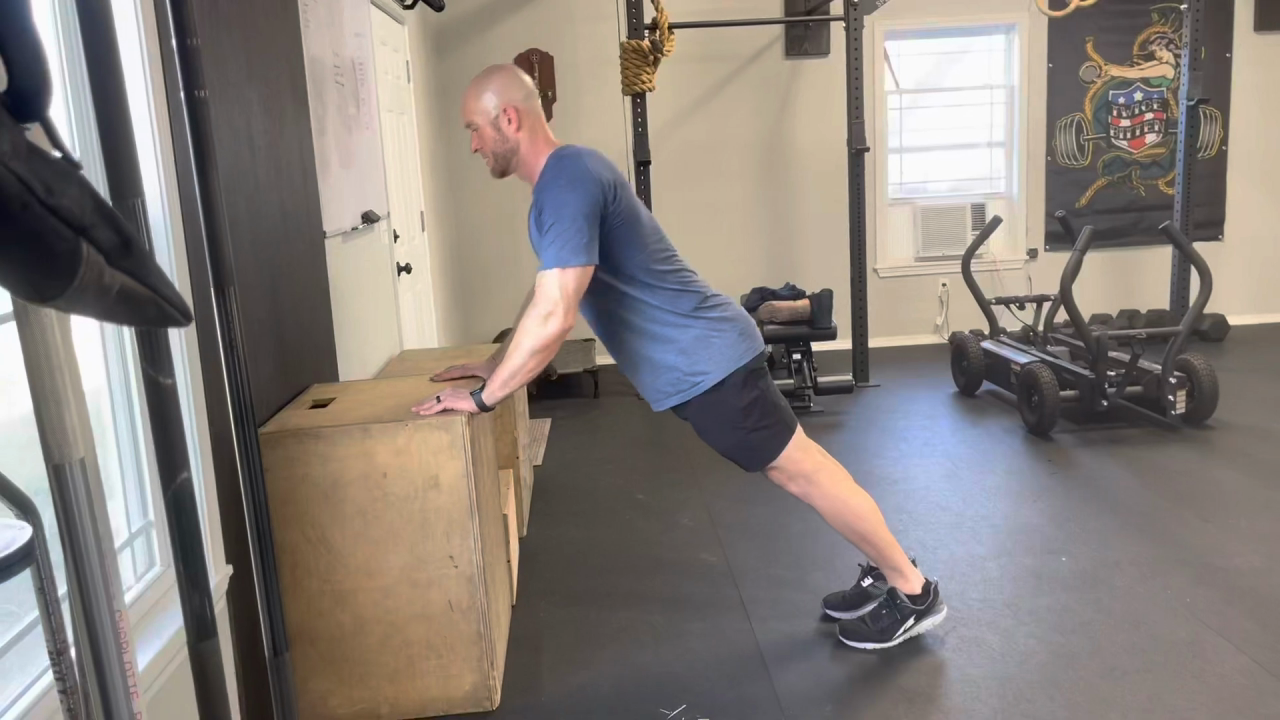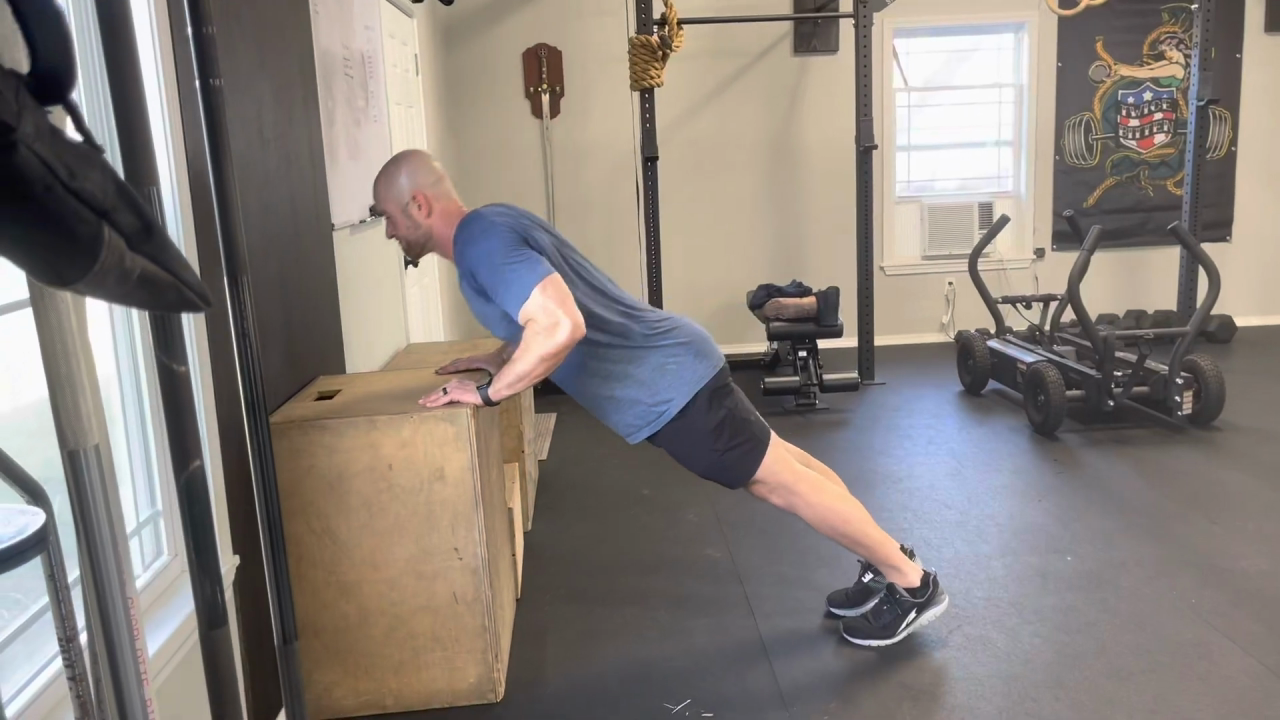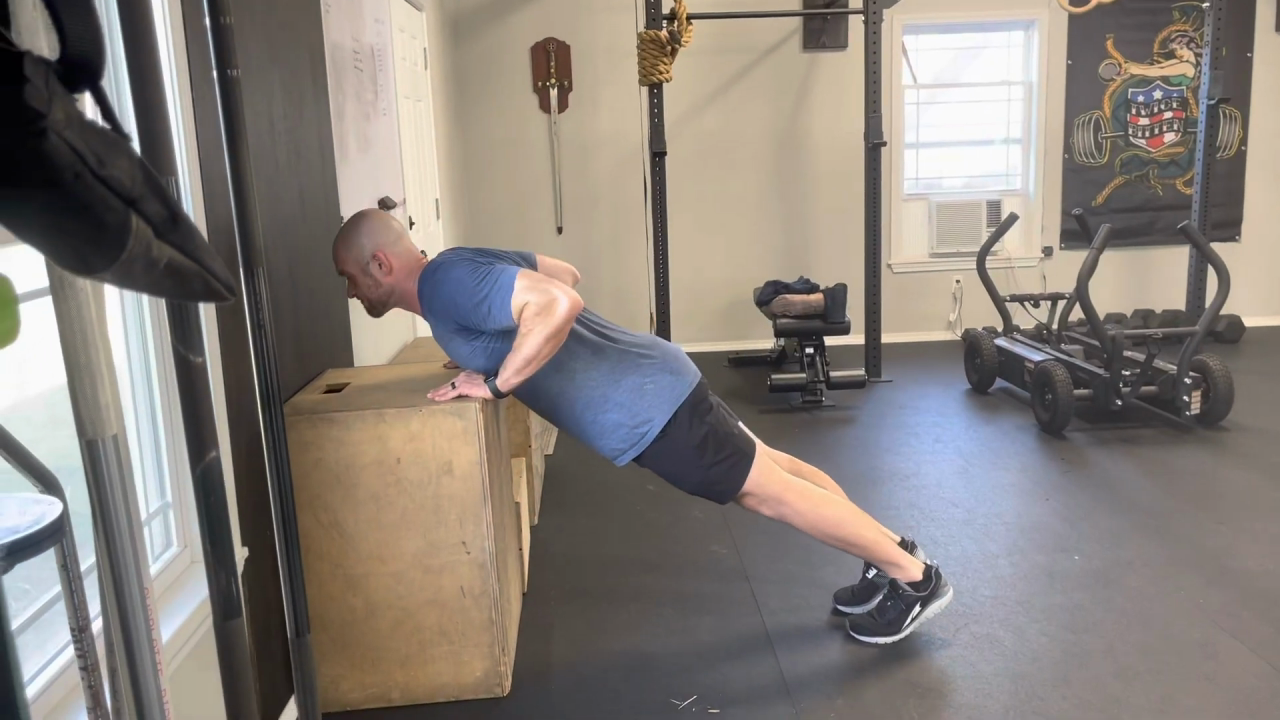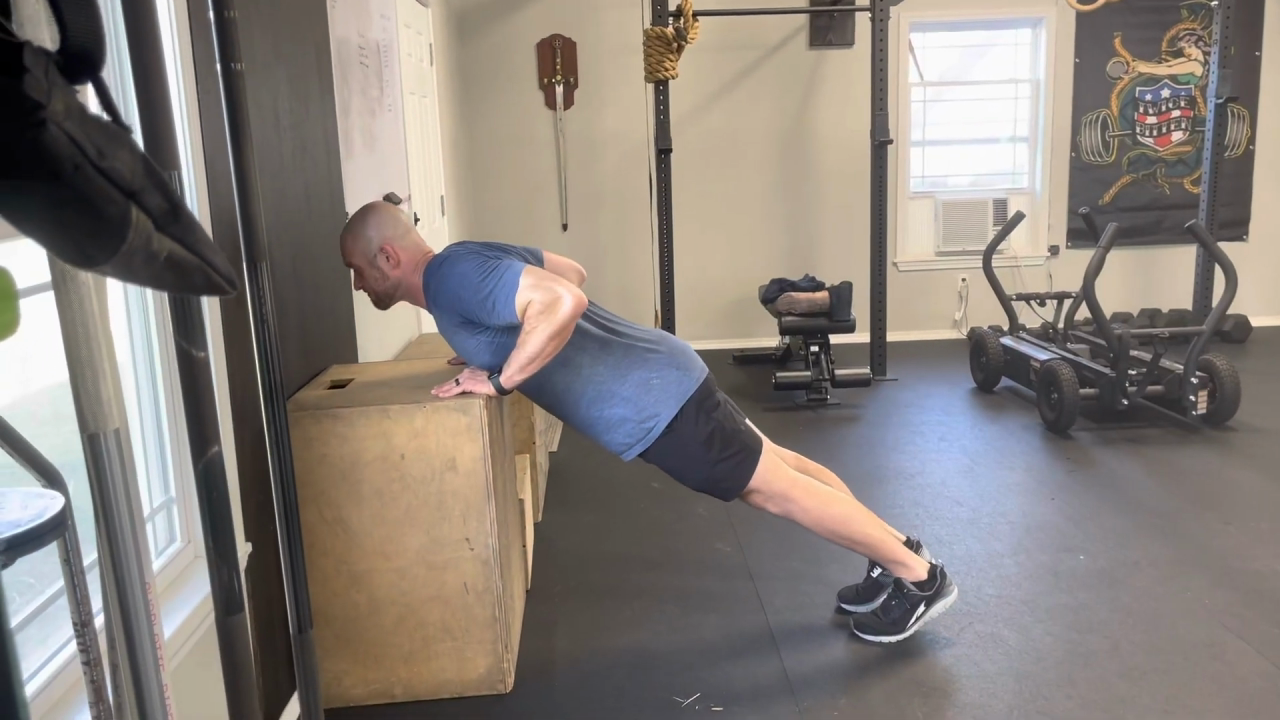
dt=0.5s
person 1, frame 1
left shoulder: (567, 182)
right shoulder: (568, 170)
left elbow: (553, 320)
right elbow: (556, 292)
left wrist: (482, 398)
right wrist: (495, 362)
left hip: (702, 362)
right hip: (704, 349)
left knee: (800, 471)
right knee: (797, 465)
left ankle: (914, 591)
right ankle: (886, 571)
person 1, frame 2
left shoulder: (482, 242)
right shoulder: (491, 222)
left elbow: (561, 329)
left wrist: (487, 392)
right wrist: (497, 359)
left hip: (665, 387)
right hip: (674, 362)
left knee: (783, 482)
right knee: (780, 466)
left ankle: (911, 584)
right ankle: (884, 563)
person 1, frame 3
left shoulder: (447, 286)
right shoulder: (461, 267)
left elbow: (558, 305)
right elbow: (565, 273)
left wrist: (495, 383)
left hip: (648, 409)
right hip: (655, 384)
left knee: (771, 491)
right knee: (768, 471)
left ankle: (914, 578)
right ankle: (891, 554)
person 1, frame 4
left shoulder: (451, 279)
right shoulder: (468, 260)
left elbow: (563, 301)
right elbow: (571, 271)
left wrist: (500, 379)
left hip: (654, 403)
right hip: (661, 377)
left knee: (777, 487)
right knee: (776, 468)
left ankle: (918, 576)
right ankle: (895, 553)
